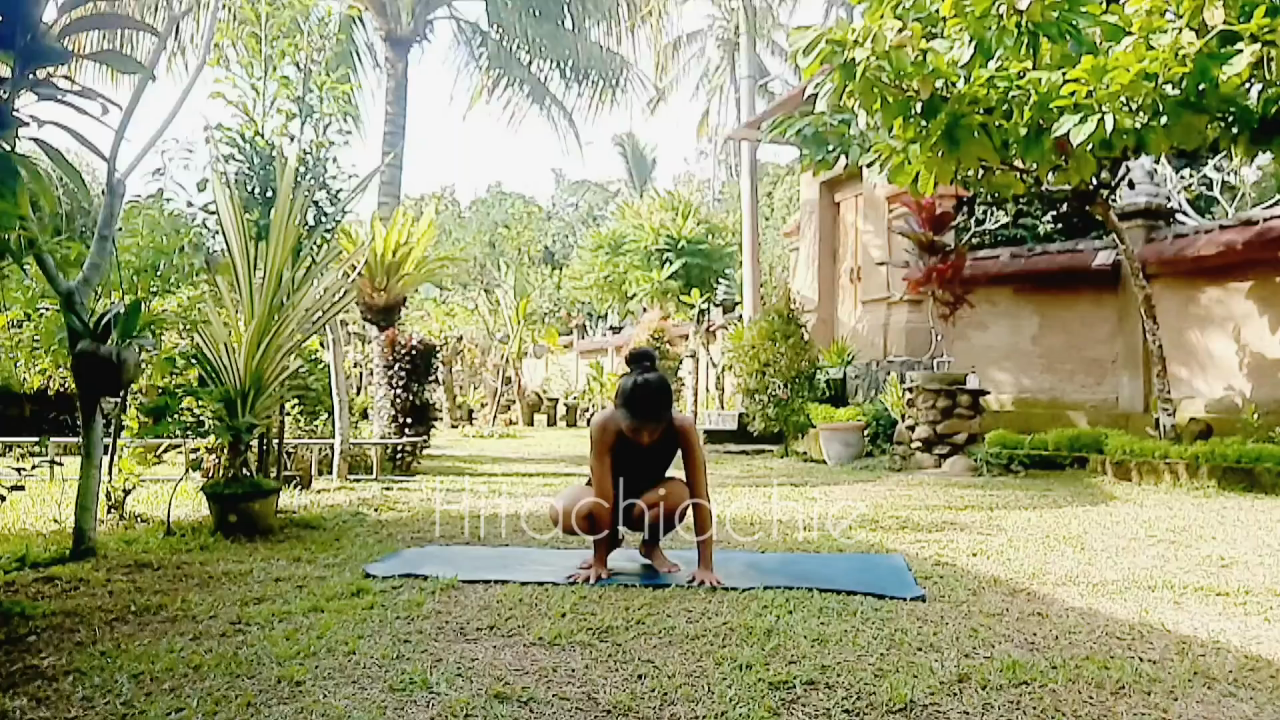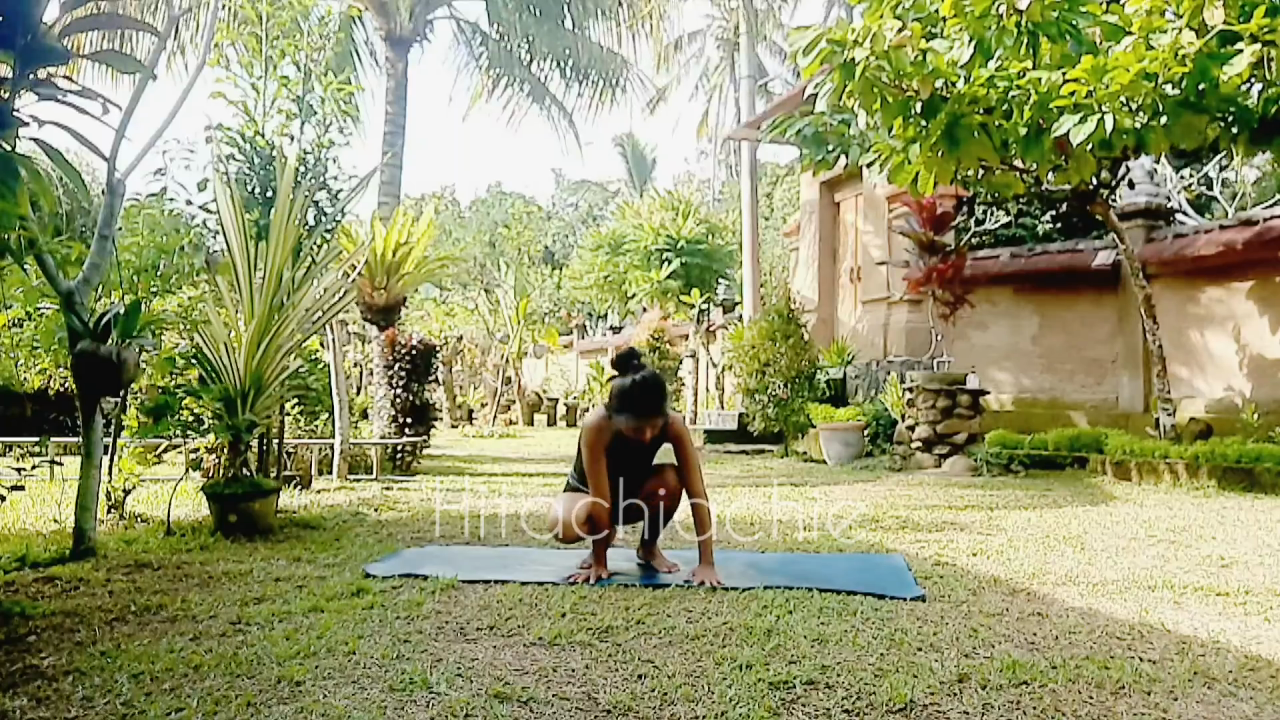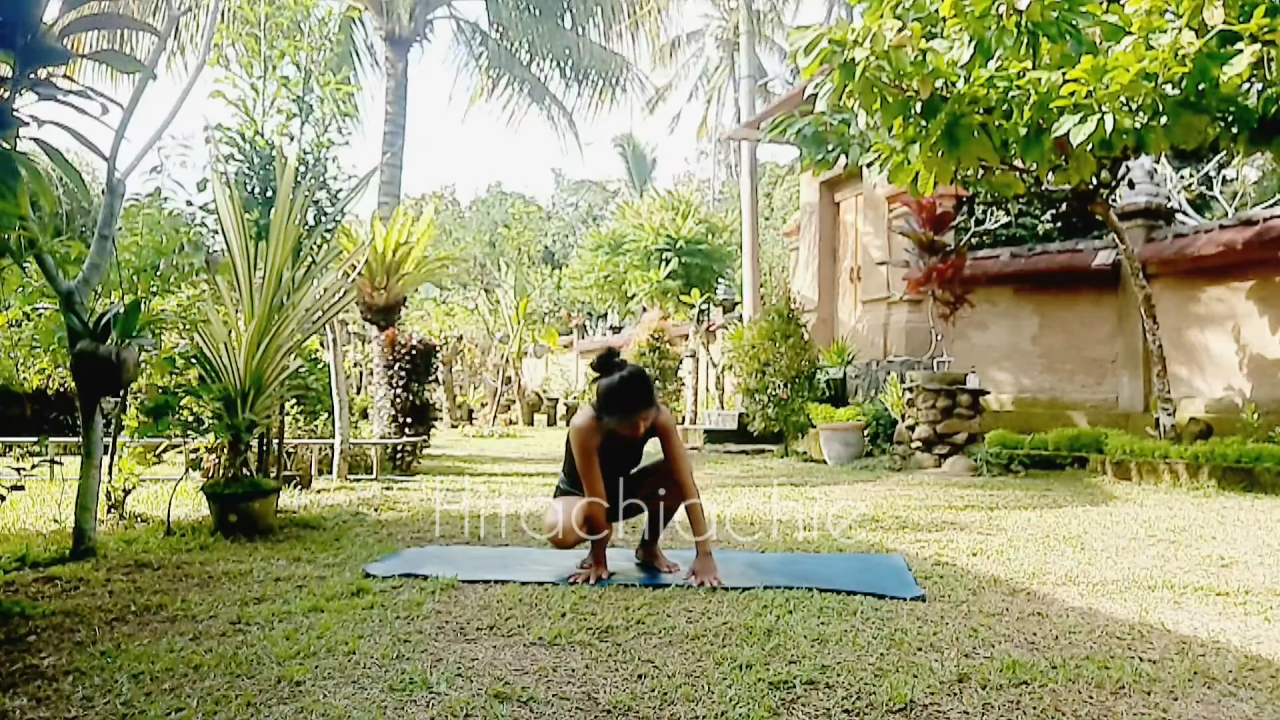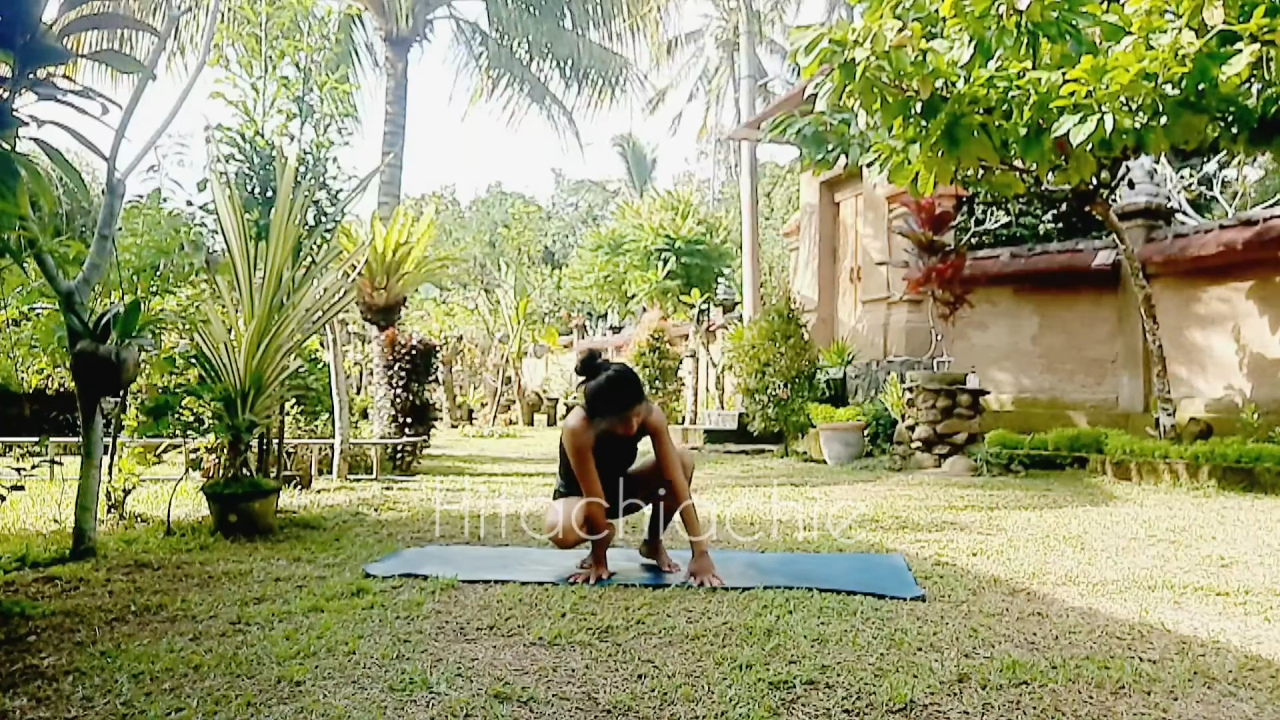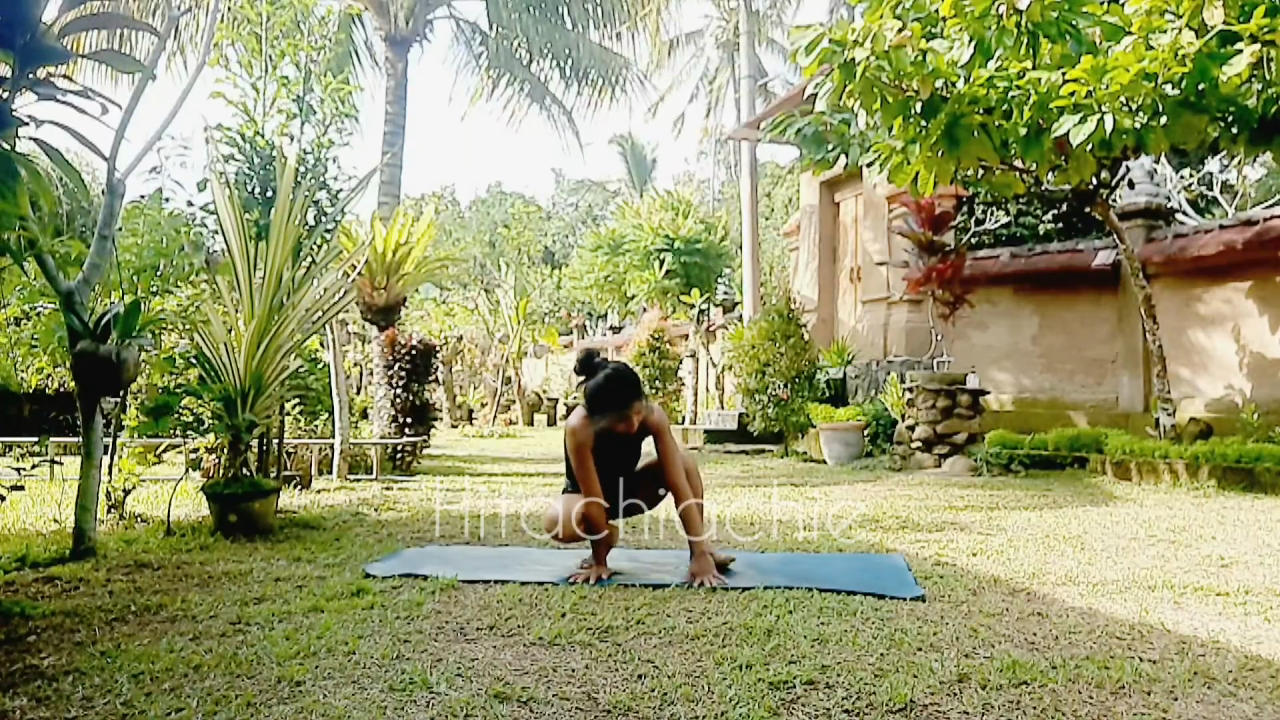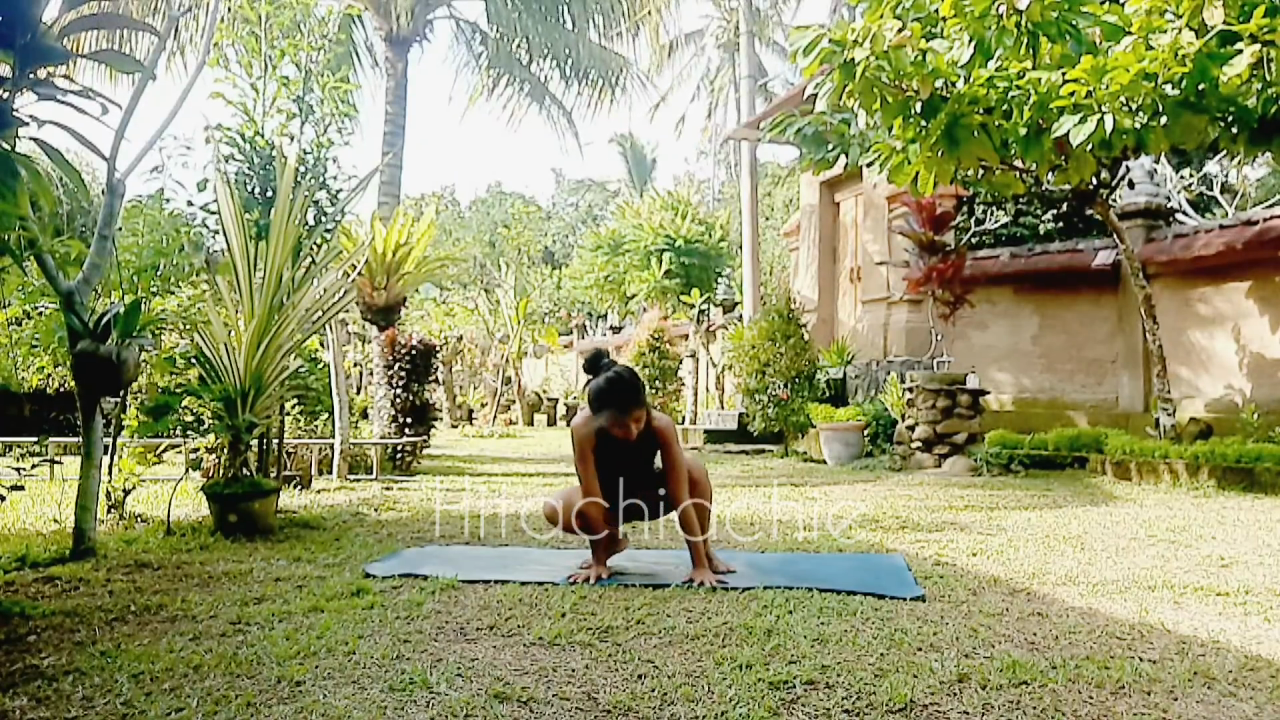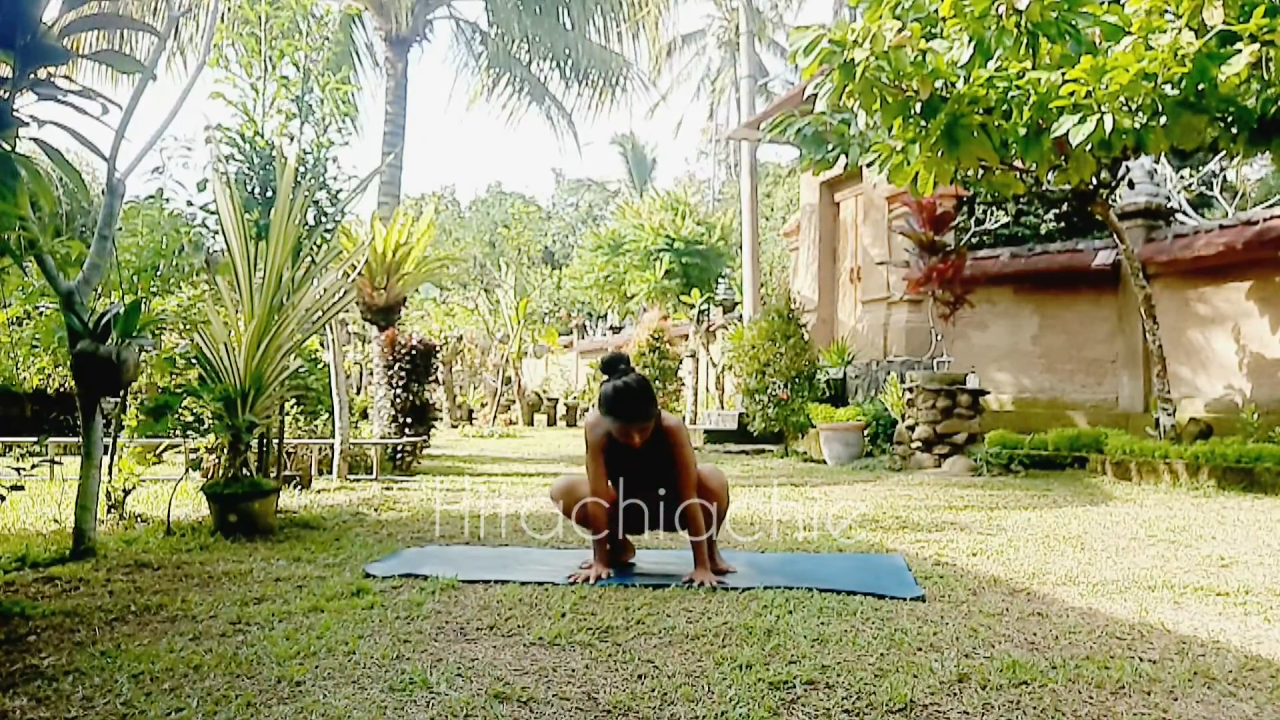
dt=0.3s
person 1, frame 1
left shoulder: (683, 428)
right shoulder: (604, 424)
left elbow: (700, 497)
right elbow: (602, 499)
left wrist: (705, 566)
right wrist: (599, 561)
left hip: (646, 501)
right hip: (609, 497)
left knee: (678, 494)
right knee: (561, 512)
left ankle: (651, 546)
right ankle: (611, 539)
person 1, frame 2
left shoulder: (673, 425)
right shoulder: (596, 426)
left elbow: (697, 493)
right elbow: (600, 500)
left wrist: (706, 562)
right wrist: (599, 562)
left hip: (634, 495)
right hip: (587, 493)
left knee: (671, 479)
right knee: (562, 525)
left ankle: (649, 547)
right ankle: (604, 538)
person 1, frame 3
left shoulder: (660, 418)
right shoulder: (585, 426)
left elbow: (686, 483)
right elbow: (595, 501)
left wrist: (704, 554)
right wrist: (598, 563)
left hip: (621, 490)
right hip: (578, 494)
left knee: (674, 473)
right knee: (560, 534)
left ankle: (649, 547)
right ankle: (601, 536)
person 1, frame 4
left shoulder: (651, 416)
right shoulder: (578, 428)
left elbow: (677, 483)
right elbow: (594, 500)
left wrist: (700, 553)
right wrist: (599, 562)
left hip: (621, 488)
right hip: (578, 495)
left knee: (683, 461)
right knee: (561, 533)
left ankle: (653, 543)
right ankle: (603, 535)
person 1, frame 5
left shoulder: (653, 416)
right shoulder: (579, 428)
left elbow: (679, 484)
right elbow: (593, 501)
left wrist: (701, 555)
right wrist: (599, 562)
left hip: (630, 490)
right hip: (587, 496)
left knee: (684, 463)
right knee: (556, 522)
left ankle: (699, 552)
right ankle: (605, 537)
person 1, frame 6
left shoulder: (660, 425)
right shoulder: (583, 427)
left elbow: (681, 499)
right elbow: (591, 500)
left wrist: (700, 564)
right wrist: (599, 561)
left hip: (647, 495)
right hip: (608, 498)
left knee: (692, 467)
right knee: (555, 510)
left ankle: (705, 552)
right ankle: (611, 540)
person 1, frame 7
left shoulder: (671, 427)
right shoulder: (596, 427)
left elbow: (689, 497)
right elbow: (598, 498)
left wrist: (701, 566)
right wrist: (599, 560)
left hip: (671, 506)
right hip: (628, 510)
left knee: (713, 480)
right knee: (563, 490)
left ankle: (710, 551)
right ankle: (618, 545)
